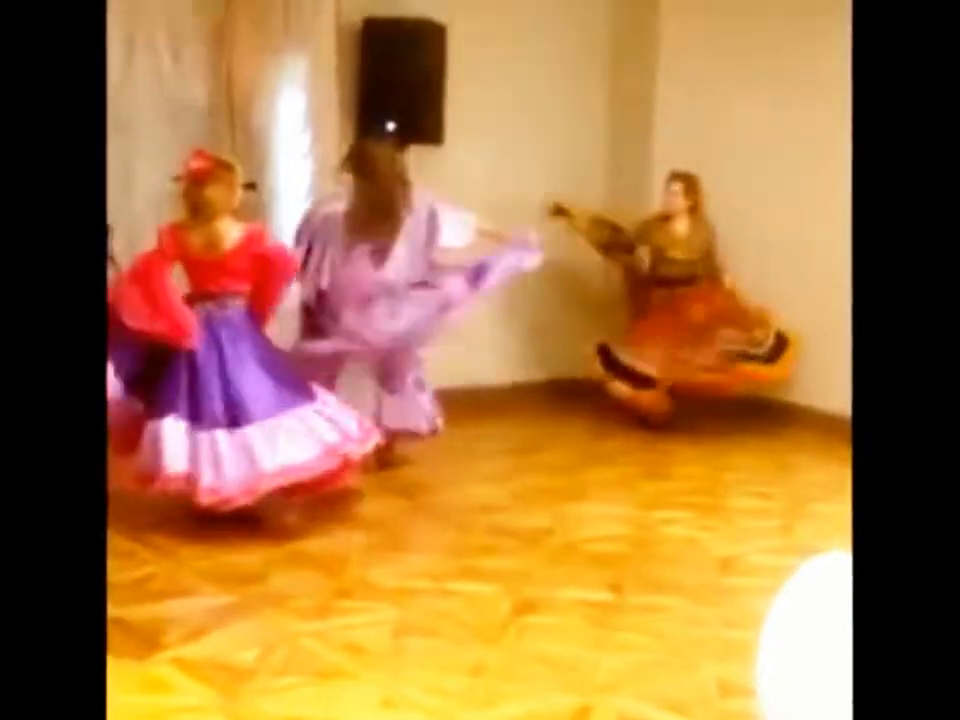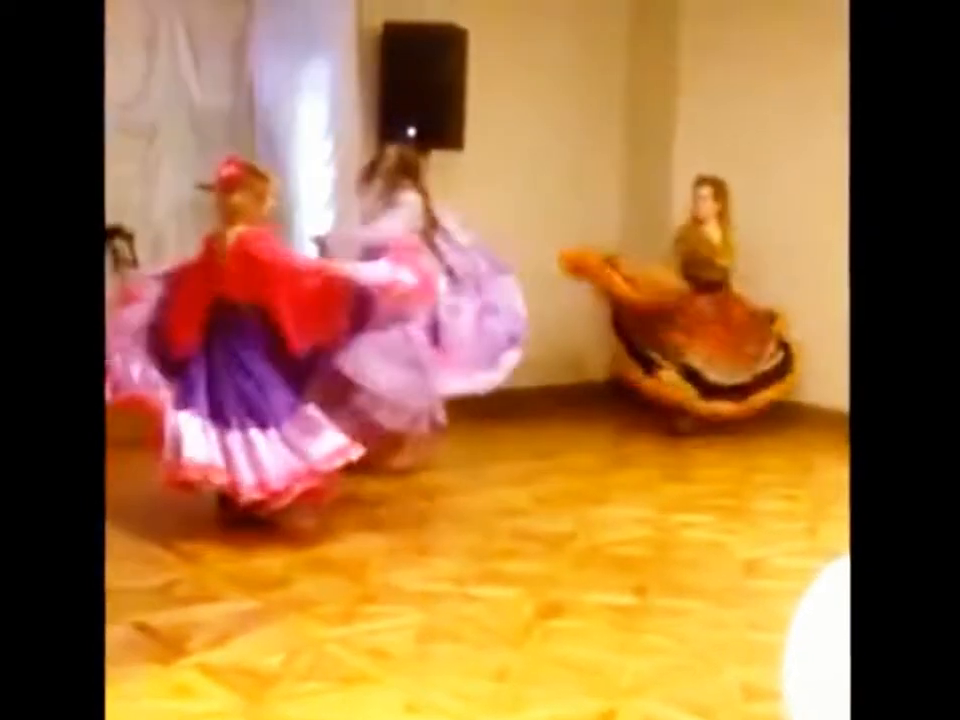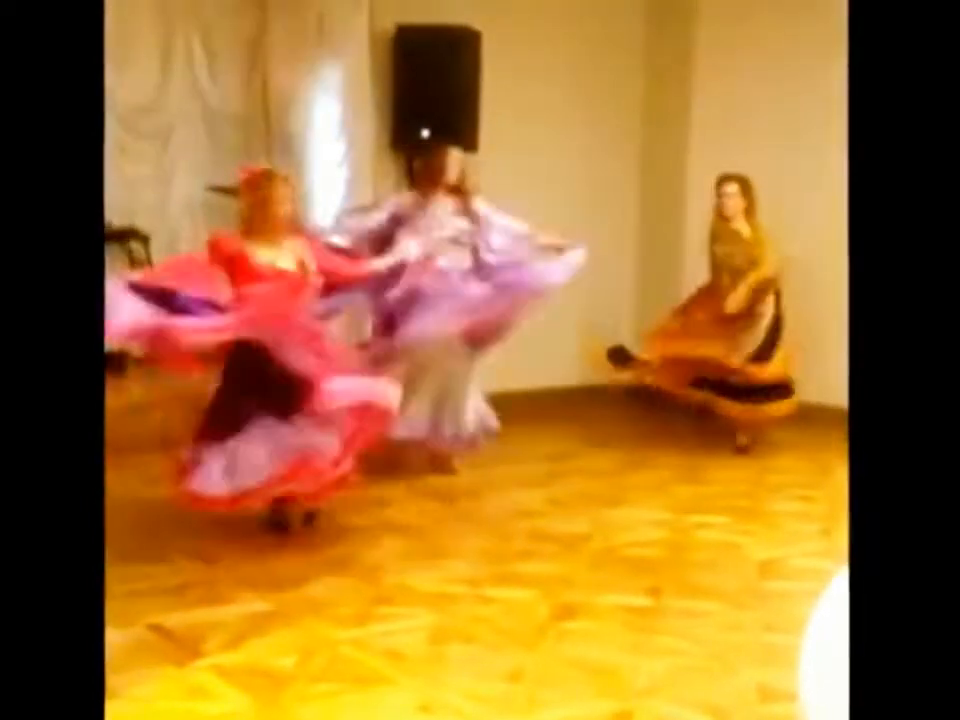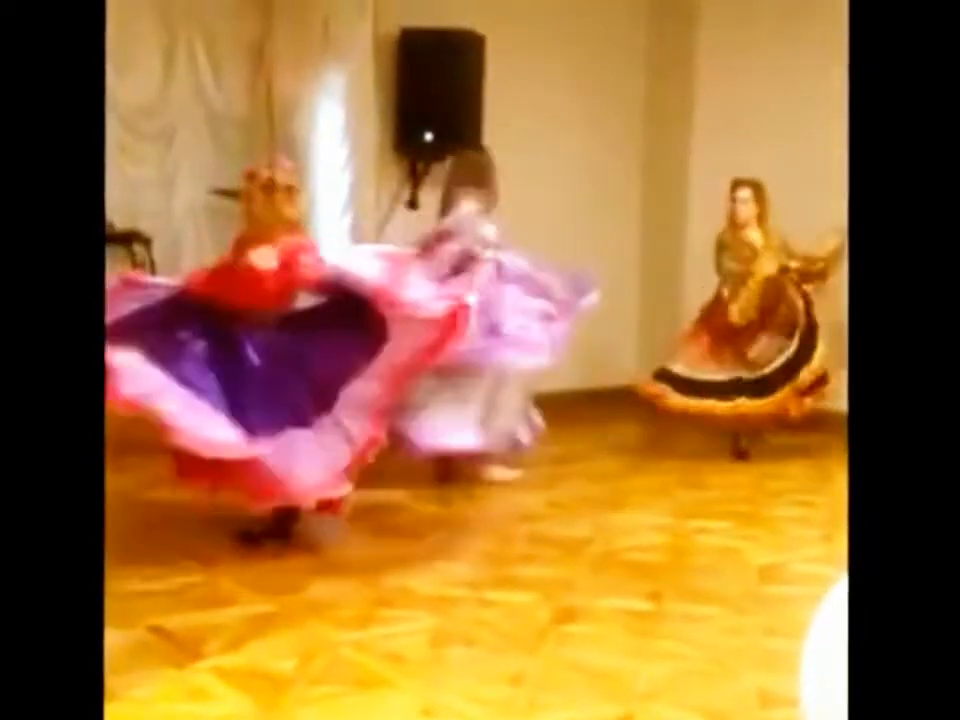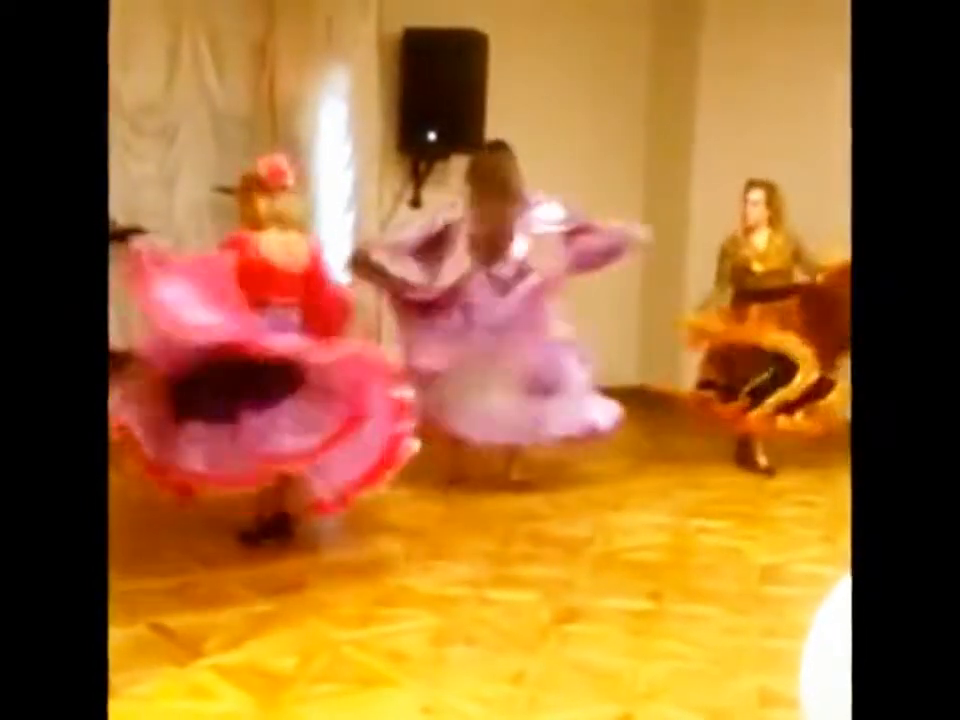
dt=0.3s
person 1, frame 1
left shoulder: (175, 237)
right shoulder: (251, 236)
left elbow: (144, 280)
right elbow: (283, 264)
left hip: (198, 330)
right hip: (237, 329)
left knee: (203, 410)
right knee: (251, 407)
left ankle: (202, 490)
right ankle: (240, 495)
person 1, frame 2
left shoulder: (216, 241)
right shoulder: (253, 240)
left elbow: (195, 286)
right elbow: (295, 269)
right wrist: (364, 274)
left hip: (222, 334)
right hip: (250, 337)
left knee: (228, 410)
right knee: (260, 408)
left ankle: (232, 495)
right ankle: (251, 498)
person 1, frame 3
left shoulder: (304, 246)
right shoulder: (231, 248)
left elbow: (348, 270)
right elbow: (186, 277)
left wrist: (393, 259)
left hip: (297, 350)
right hip: (256, 352)
left ankle: (297, 496)
right ankle: (281, 500)
person 1, frame 4
left shoulder: (296, 248)
right shoulder: (246, 244)
left elbow: (322, 278)
right elbow: (218, 283)
left hip: (272, 350)
right hip: (241, 347)
left knee: (269, 434)
left ankle: (281, 513)
right ankle: (287, 504)
person 1, frame 5
left shoulder: (246, 245)
right shoulder: (306, 247)
left elbow: (199, 276)
right elbow: (330, 304)
left wrist: (152, 259)
left hip: (255, 348)
right hip: (293, 344)
left knee: (254, 433)
right knee: (285, 431)
left ankle: (270, 516)
right ankle: (281, 511)
person 2, frame 1
left shoulder: (346, 201)
right shoulder: (411, 202)
left elbow: (312, 230)
right elbow: (459, 223)
right wrist: (498, 237)
left hip: (356, 291)
right hip: (398, 296)
left knee: (354, 366)
right knee: (393, 366)
right ankle: (388, 444)
person 2, frame 2
left shoulder: (406, 201)
right shoulder: (399, 199)
left elbow: (375, 237)
left wrist: (331, 245)
left knee: (396, 367)
right knee: (410, 366)
left ankle: (408, 445)
right ankle: (413, 439)
person 2, frame 3
left shoulder: (470, 206)
right shoulder: (409, 203)
left elbow: (511, 231)
right elbow: (365, 221)
left wrist: (545, 242)
left hip: (460, 296)
right hip: (422, 294)
left knee: (450, 367)
right knee: (416, 366)
left ankle: (443, 446)
person 2, frame 4
left shoulder: (468, 210)
right shoulder: (469, 208)
right elbow: (453, 242)
left hip: (493, 300)
right hip: (476, 303)
right knee: (492, 376)
left ankle: (446, 459)
right ankle: (489, 461)
person 2, frame 5
left shoulder: (466, 209)
right shoulder: (529, 208)
left elbow: (419, 236)
right elbow: (571, 225)
left wrist: (378, 253)
right wrist: (623, 235)
left hip: (476, 300)
right hip: (519, 304)
left knee: (463, 386)
right knee: (519, 383)
left ankle: (458, 465)
right ankle: (511, 467)
person 3, frame 1
left shoulder: (704, 229)
right shoulder: (654, 227)
left elbow: (713, 263)
right elbow: (623, 243)
left wrist: (725, 288)
left hip: (698, 300)
right hip: (664, 302)
right knee: (656, 355)
right ankle: (656, 407)
person 3, frame 2
left shoulder: (726, 231)
right shoulder: (687, 234)
right elbow: (674, 273)
left hip: (722, 304)
right hip: (695, 306)
left knee: (728, 359)
right knee: (696, 360)
right ankle: (687, 412)
person 3, frame 3
left shoulder: (755, 231)
right shoulder: (720, 231)
left elbow: (759, 269)
right elbow: (727, 266)
right wrist: (759, 276)
left hip: (752, 308)
right hip: (724, 308)
left knee: (751, 371)
right knee: (733, 371)
left ankle: (743, 426)
right ankle: (741, 427)
person 3, frame 4
left shoulder: (772, 237)
right shoulder: (727, 239)
left elbow: (798, 264)
right elbow: (732, 276)
left wrist: (832, 253)
right wrist: (759, 274)
left hip: (768, 316)
right hip: (736, 315)
left knee: (769, 378)
right knee: (745, 378)
left ankle: (742, 434)
right ankle: (740, 435)
person 3, frame 5
left shoulder: (788, 241)
right shoulder: (733, 245)
left elbow: (814, 273)
right elbow: (721, 287)
left wrist: (835, 272)
right wrist: (705, 318)
left hip: (784, 320)
right hip: (748, 321)
left knee: (782, 384)
right knee: (757, 385)
left ankle: (748, 444)
right ankle: (754, 450)
